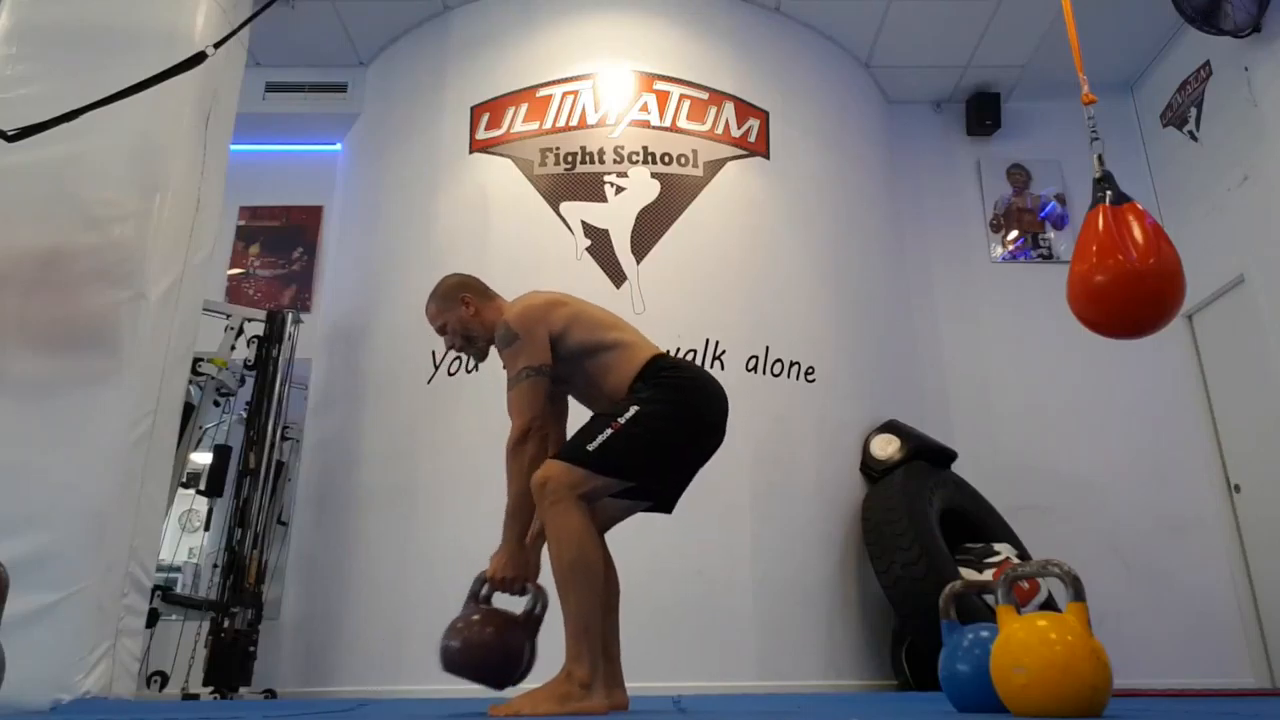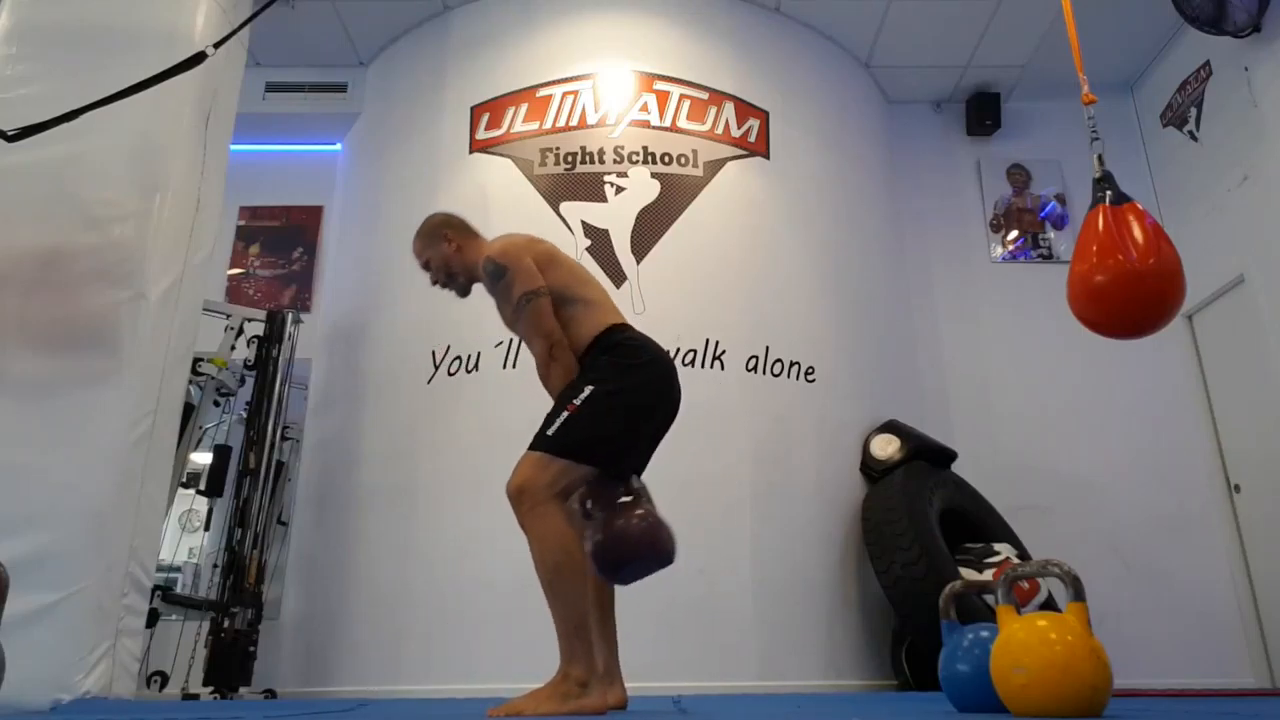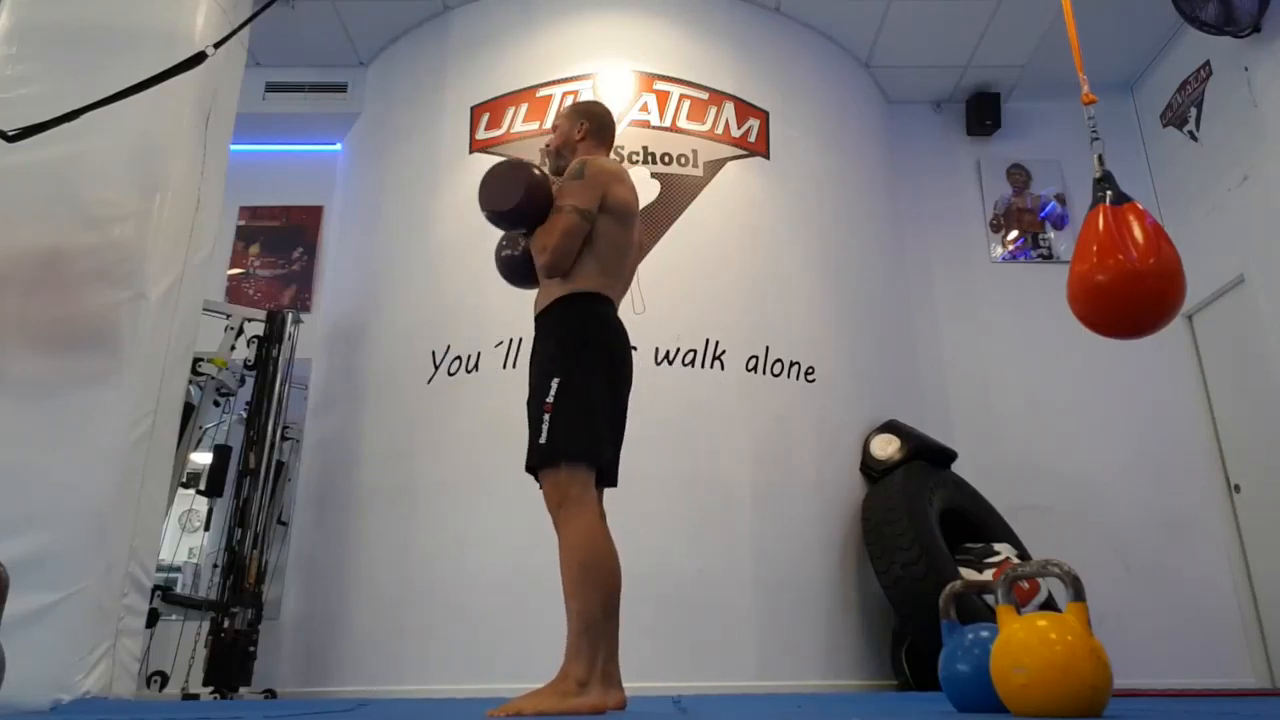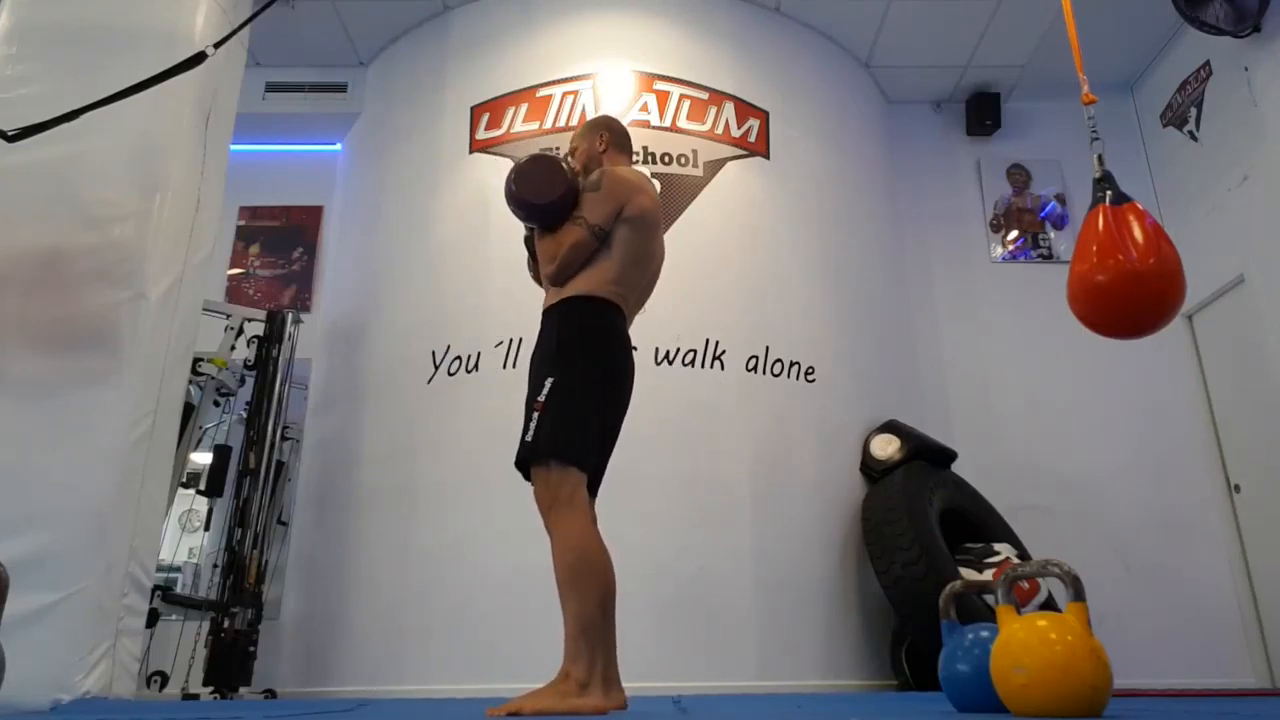
dt=0.7s
person 1, frame 1
left shoulder: (517, 321)
right shoulder: (534, 336)
left elbow: (527, 437)
right elbow: (555, 454)
left wrist: (511, 547)
right wrist: (532, 545)
left hip: (675, 395)
right hip: (688, 402)
left knee: (555, 489)
right knee: (579, 521)
left ankle: (582, 682)
right ankle: (606, 681)
person 1, frame 2
left shoulder: (500, 256)
right shoulder: (512, 279)
left elbow: (551, 351)
right elbow: (563, 352)
left hip: (626, 369)
right hip: (646, 373)
left knee: (531, 488)
right knee: (568, 517)
person 1, frame 3
left shoulder: (591, 169)
right shoulder: (611, 194)
left elbow: (550, 258)
right wrist: (539, 218)
left hip: (574, 335)
right hip: (593, 338)
left knee: (570, 498)
right knee: (580, 506)
person 1, frame 4
left shoulder: (614, 180)
right shoulder: (644, 216)
left elbow: (554, 267)
right wrist: (555, 224)
left hip: (579, 334)
right hip: (603, 344)
left knee: (560, 496)
right knee: (572, 505)
